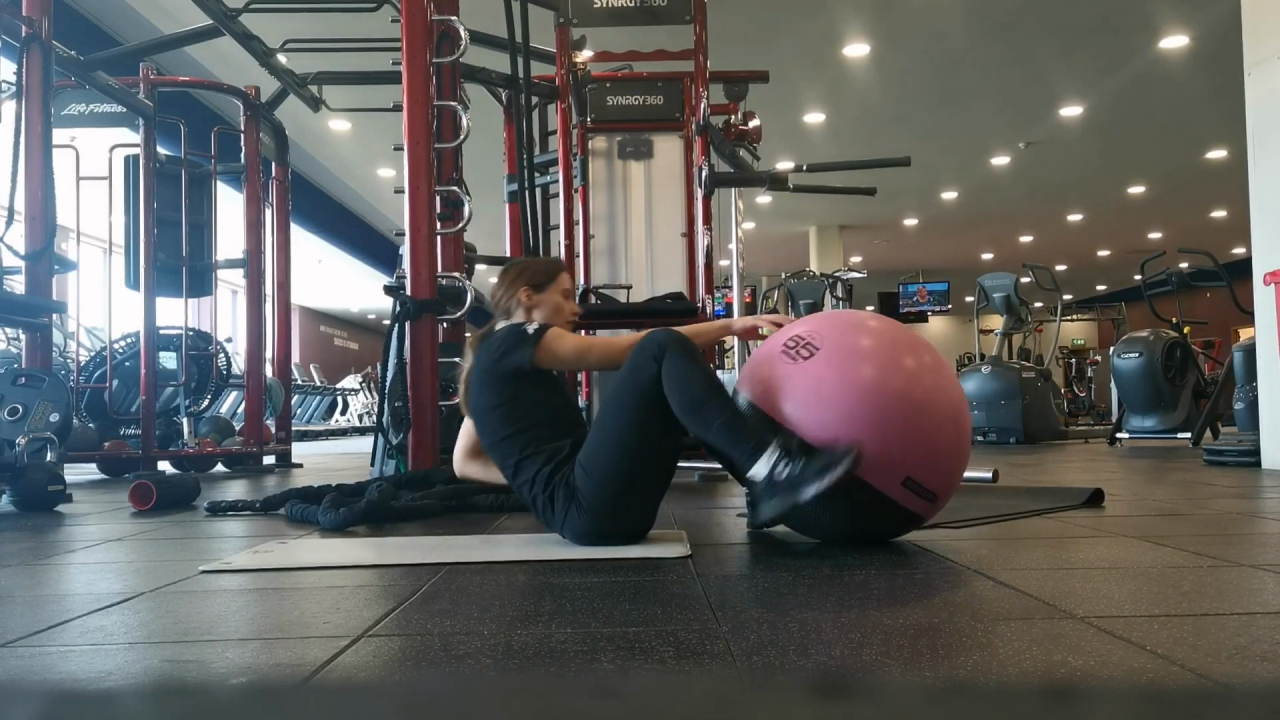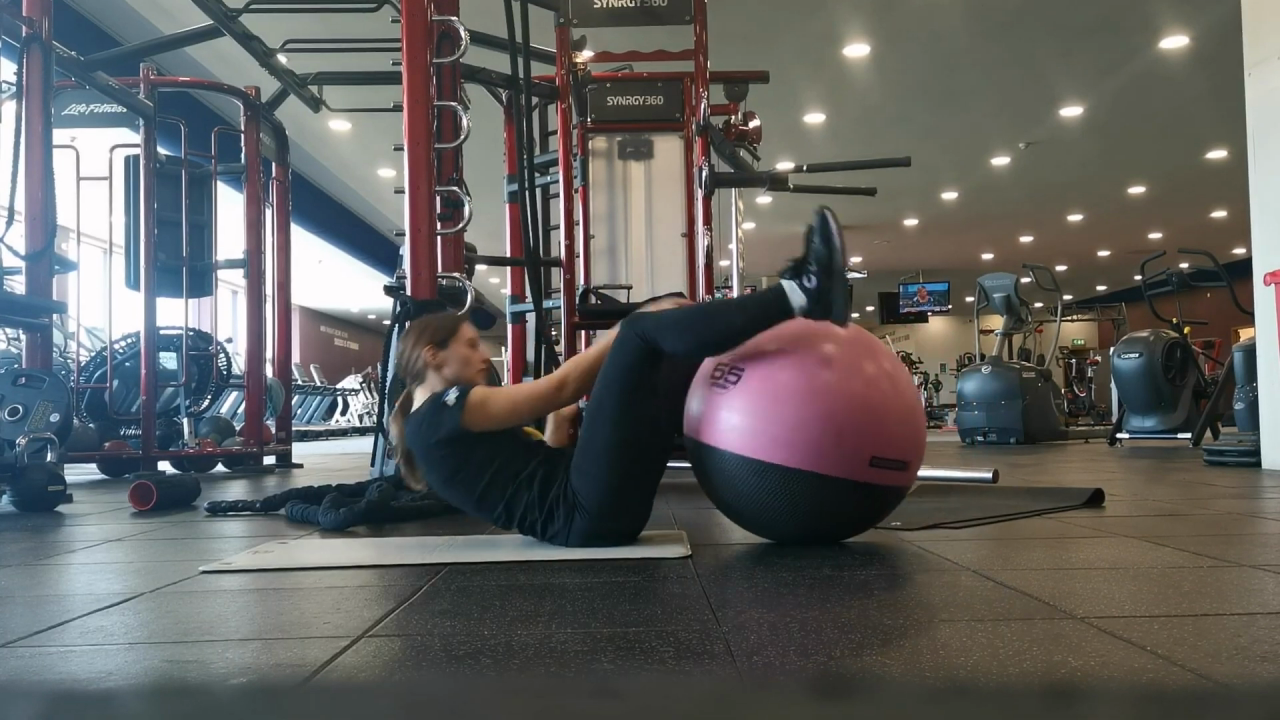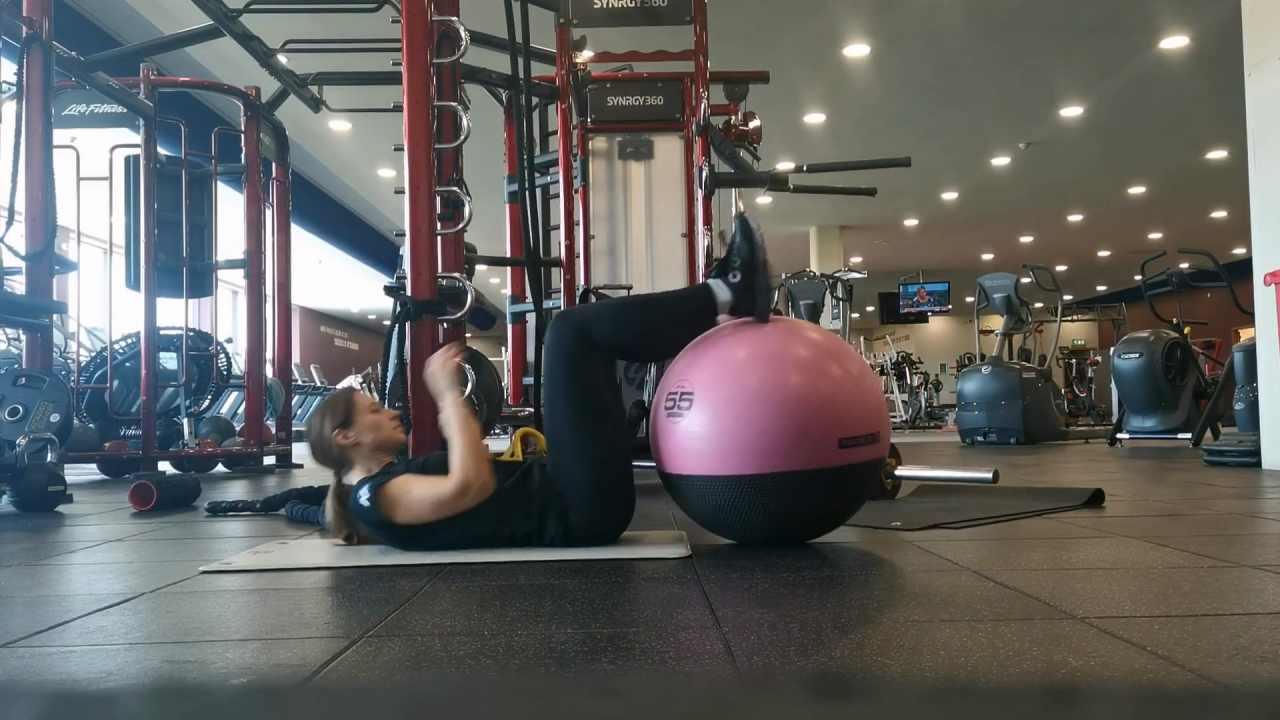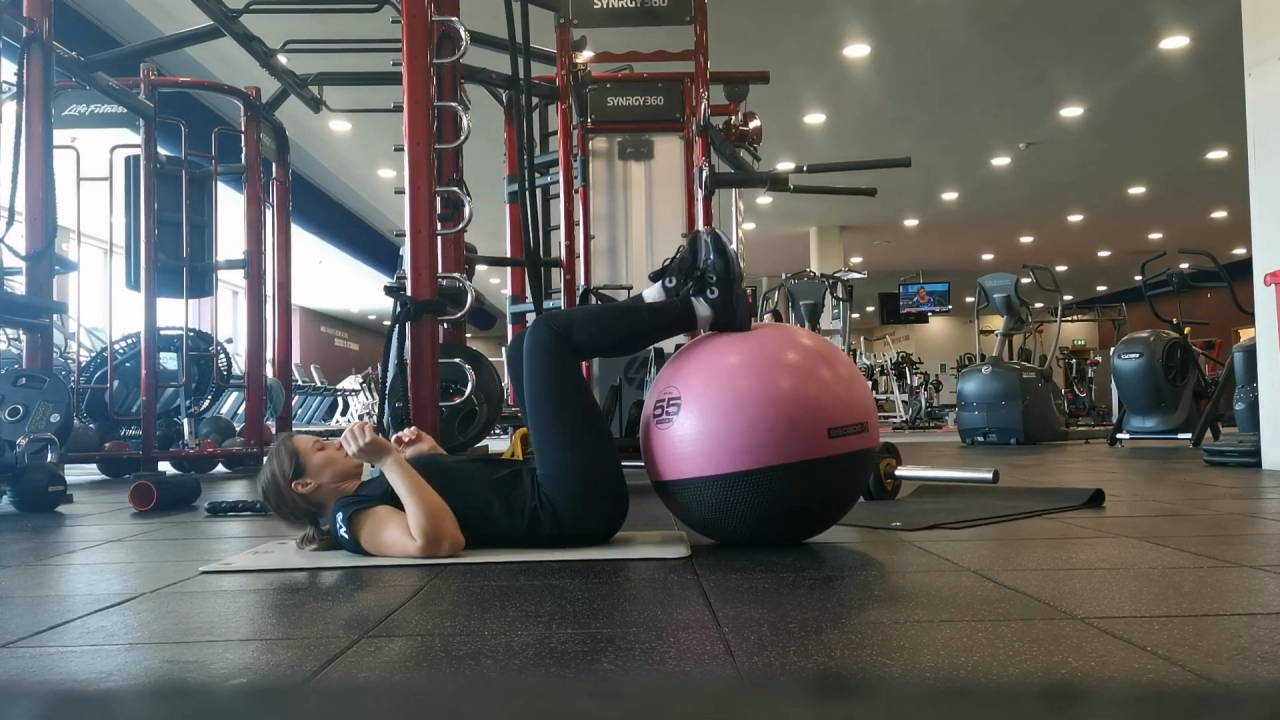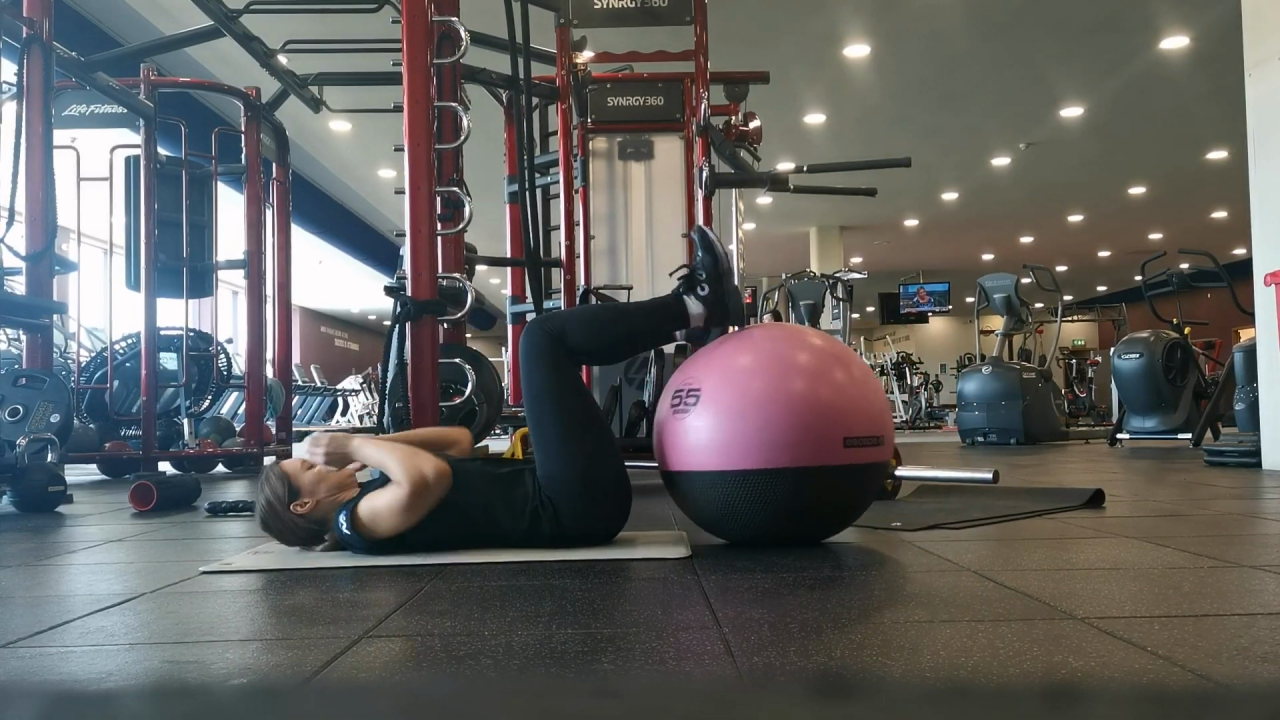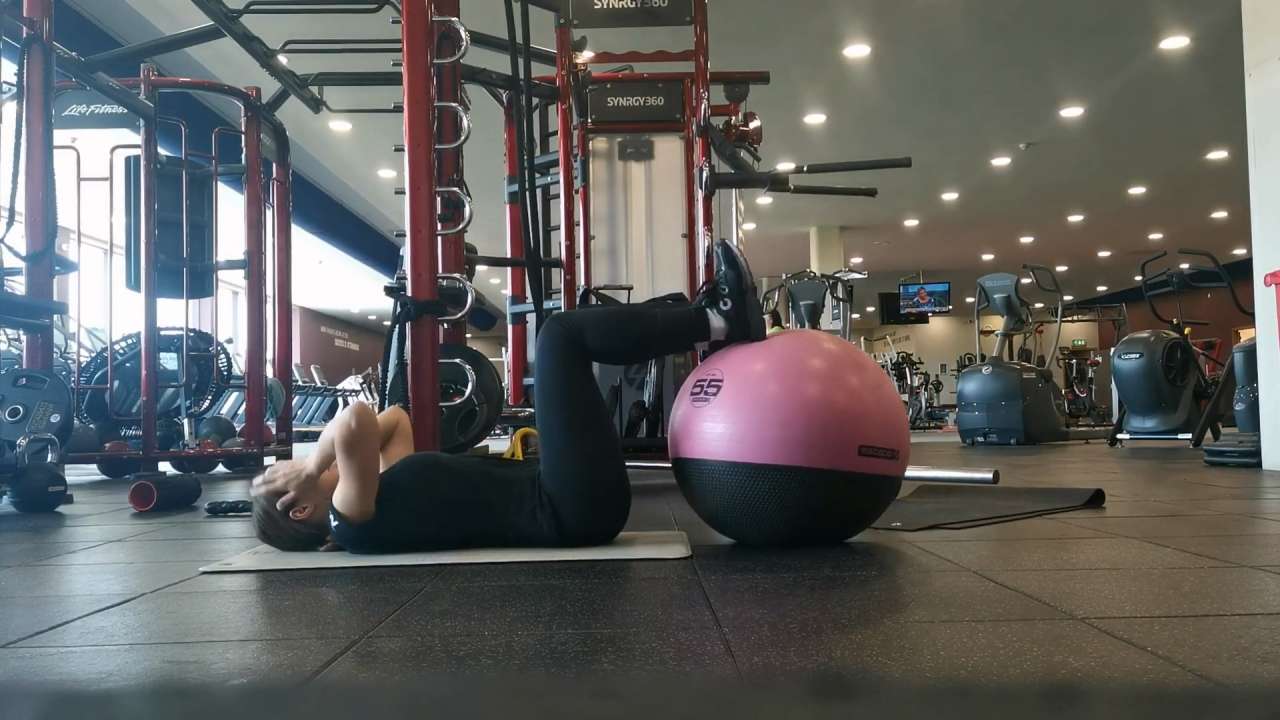
dt=0.3s
person 1, frame 1
left shoulder: (499, 359)
right shoulder: (512, 341)
left elbow: (464, 460)
right elbow: (623, 350)
right wrist: (730, 326)
left hip: (587, 509)
right hip: (595, 509)
right knee: (665, 348)
right ankle: (778, 470)
person 1, frame 2
right shoulder: (441, 407)
right elbow: (558, 389)
left wrist: (560, 415)
right wrist: (622, 334)
left hip: (582, 512)
right hip: (592, 516)
left knee: (681, 356)
right knee: (641, 334)
right ankle: (799, 296)
person 1, frame 3
left shoulder: (384, 486)
right shoulder: (377, 498)
right elbow: (472, 484)
left wrist: (457, 420)
right wrist: (449, 396)
left hip: (569, 507)
right hip: (580, 512)
left knee: (594, 340)
right knee: (571, 329)
left ankle: (711, 324)
right ankle: (725, 294)
person 1, frame 4
left shoulder: (372, 496)
right shoulder: (355, 520)
right elbow: (440, 543)
left wrist: (430, 452)
right wrist: (386, 462)
left hip: (557, 498)
right hip: (576, 508)
left knee: (528, 348)
right knee: (547, 333)
left ankle: (664, 294)
right ankle: (705, 309)
person 1, frame 5
left shoulder: (382, 495)
right shoulder: (361, 520)
left elbow: (461, 439)
right elbow: (430, 476)
left wrist: (376, 446)
right wrist: (355, 444)
left hip: (565, 501)
right hip: (577, 508)
left knee: (546, 342)
right knee: (543, 336)
left ankle: (687, 317)
right ankle: (698, 307)
person 1, frame 6
left shoulder: (380, 498)
right shoulder: (354, 519)
left elbow: (393, 418)
right elbow: (357, 416)
right wrist: (315, 463)
left hip: (566, 504)
right hip: (575, 510)
left knee: (568, 340)
right knee: (562, 332)
left ankle: (708, 328)
right ankle: (717, 322)
